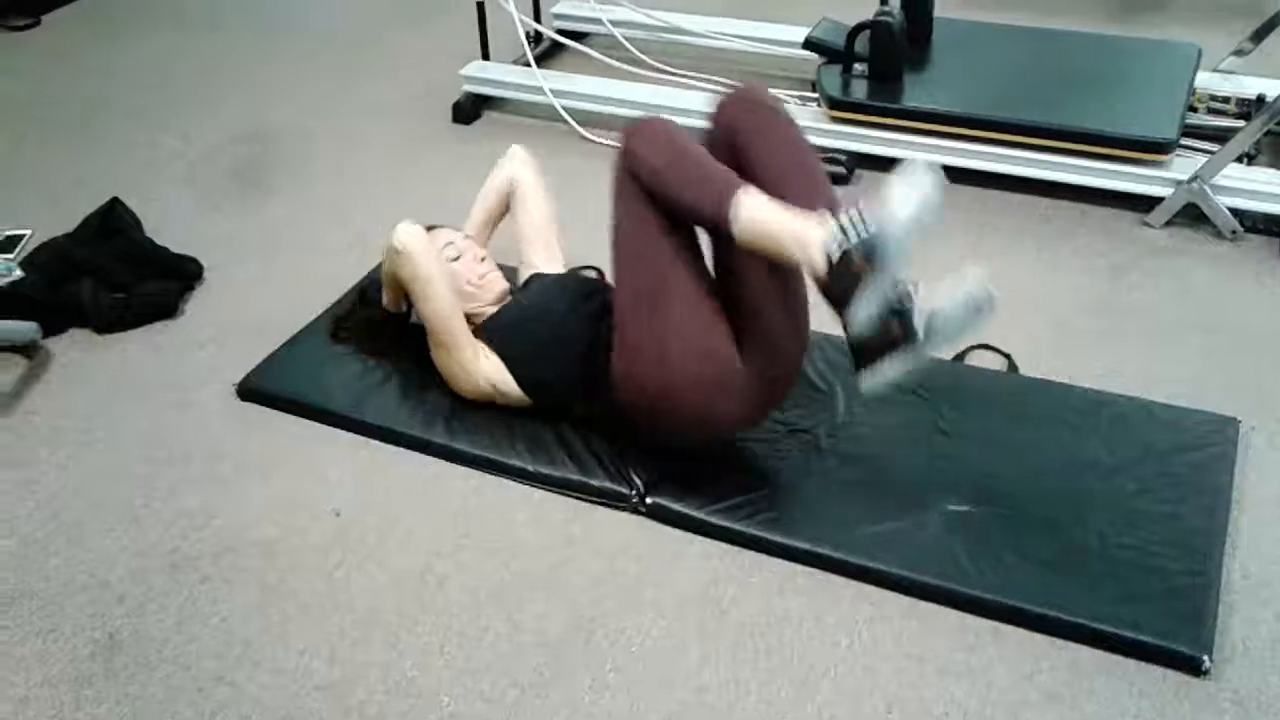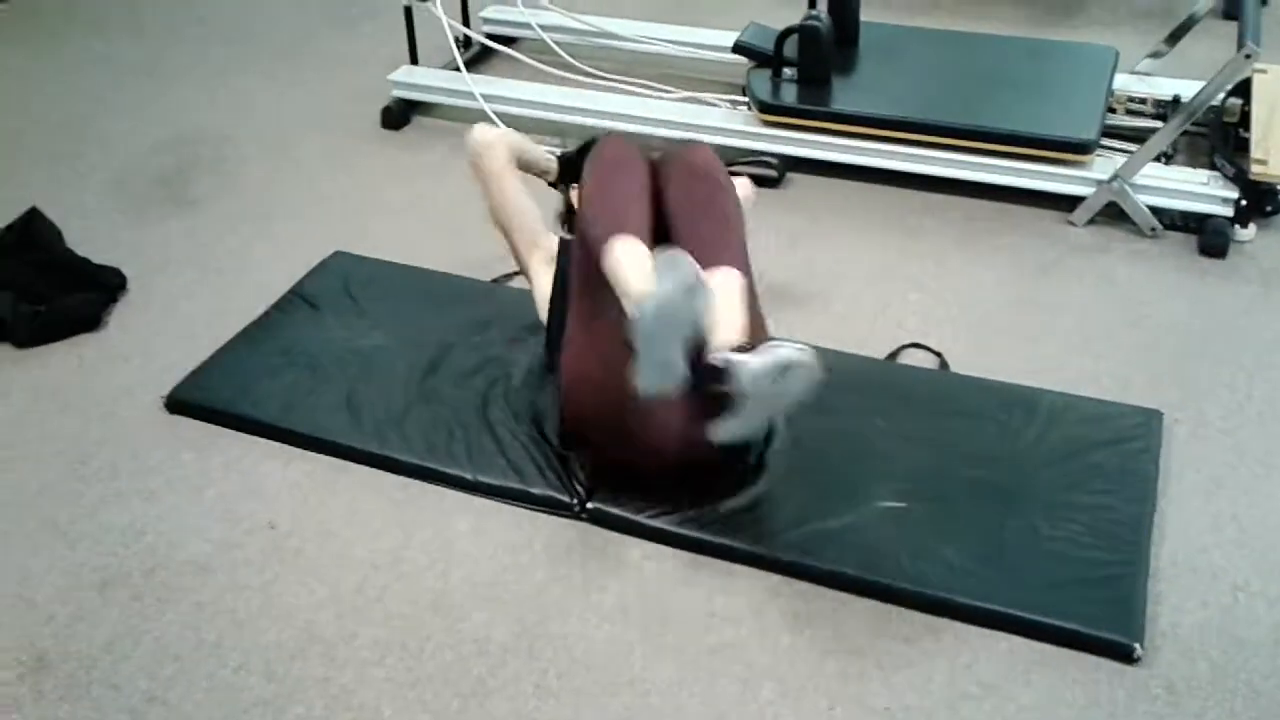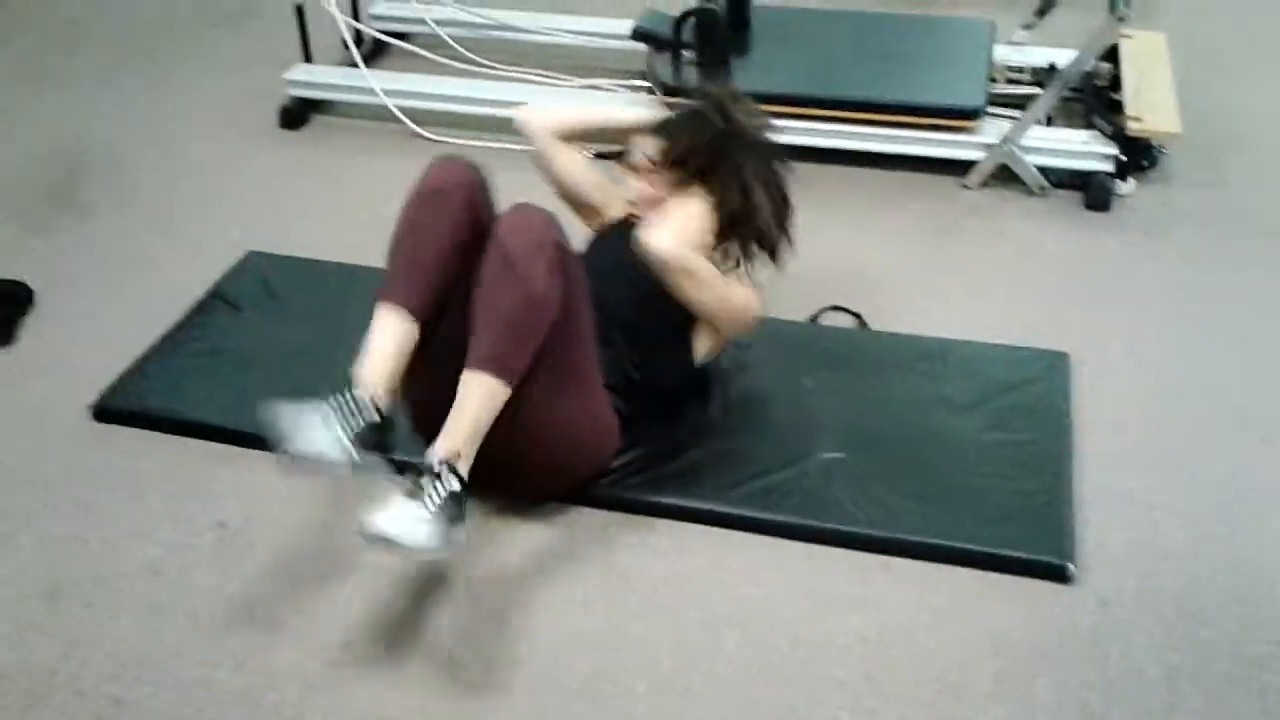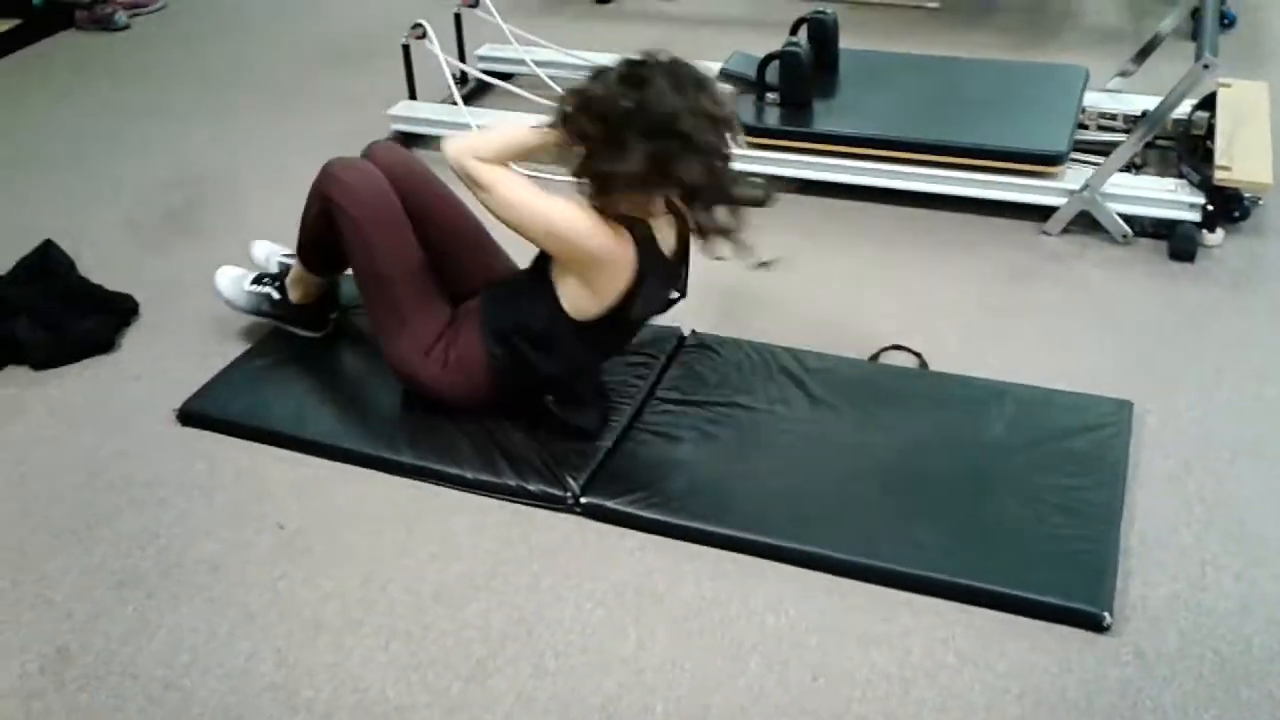
dt=1s
person 1, frame 1
left shoulder: (540, 286)
right shoulder: (478, 367)
left elbow: (515, 174)
right elbow: (409, 250)
left wrist: (465, 242)
right wrist: (400, 286)
left hip: (757, 349)
right hip: (684, 389)
left knee: (744, 107)
right knee: (647, 144)
left ankle: (878, 330)
right ankle: (839, 256)
person 1, frame 2
right shoulder: (554, 258)
left elbow: (742, 189)
right elbow: (486, 142)
right wrist: (559, 166)
right hip: (618, 413)
left knee: (690, 162)
right knee: (616, 154)
left ankle: (735, 364)
right ankle: (648, 309)
person 1, frame 3
left shoulder: (728, 302)
right shoulder: (618, 219)
left elbow: (664, 255)
right elbow: (536, 124)
left wrist: (705, 185)
right wrist: (651, 120)
left hip: (559, 440)
right hip: (464, 399)
left knee: (528, 233)
right knee: (452, 178)
left ankle: (447, 481)
right ankle: (363, 412)
person 1, frame 4
left shoulder: (603, 246)
right shoulder: (669, 214)
left elbow: (465, 156)
left wrist: (557, 133)
left hip: (459, 365)
right hip: (505, 311)
left knee: (344, 179)
right knee: (383, 159)
left ankle: (296, 299)
right ankle: (322, 265)
